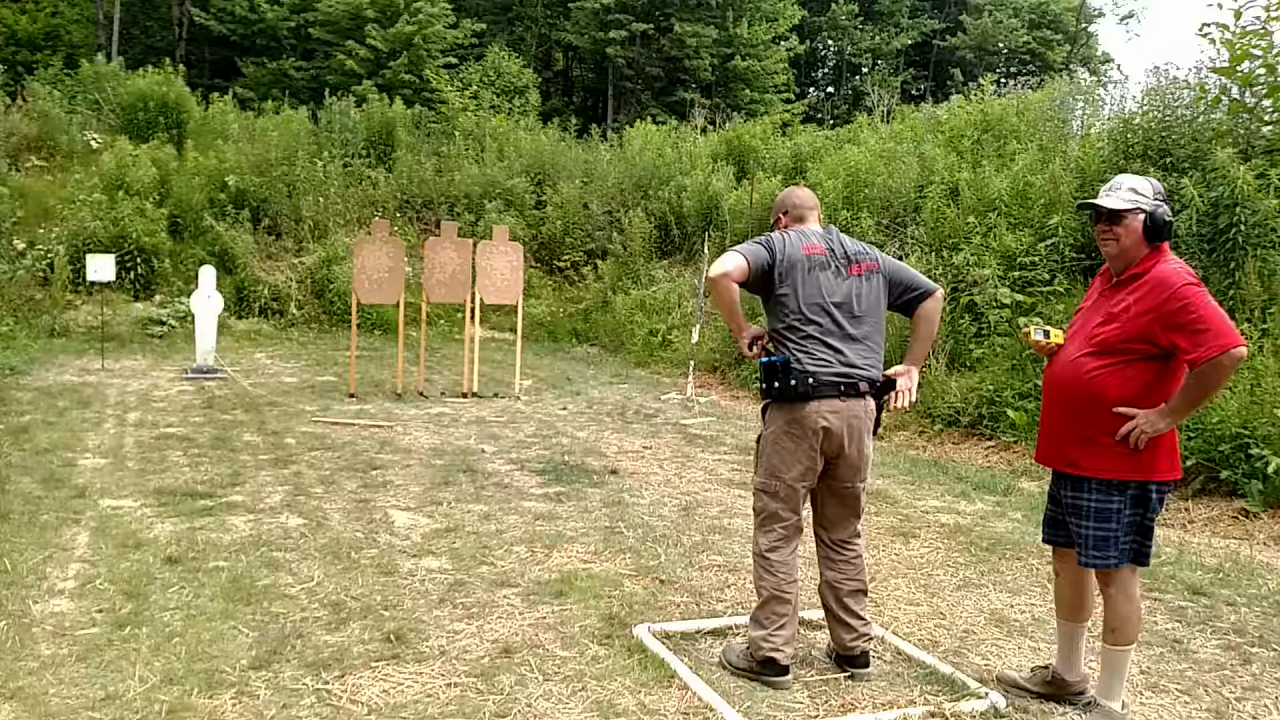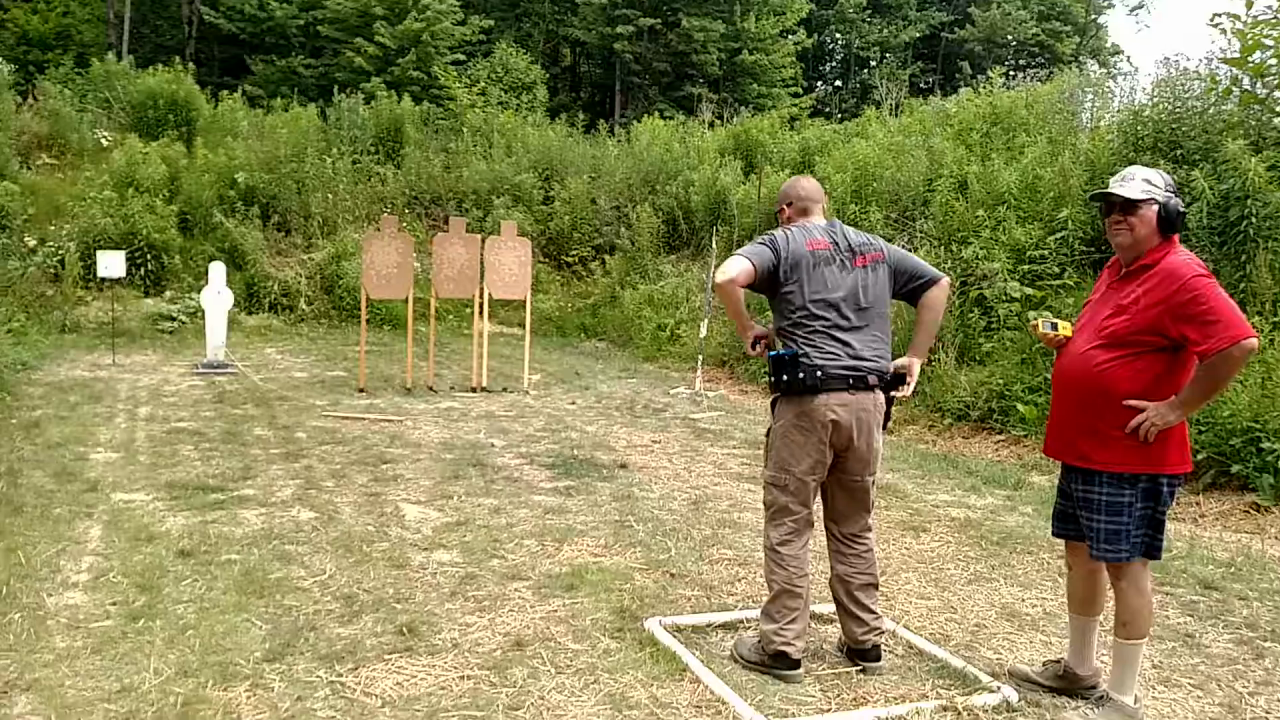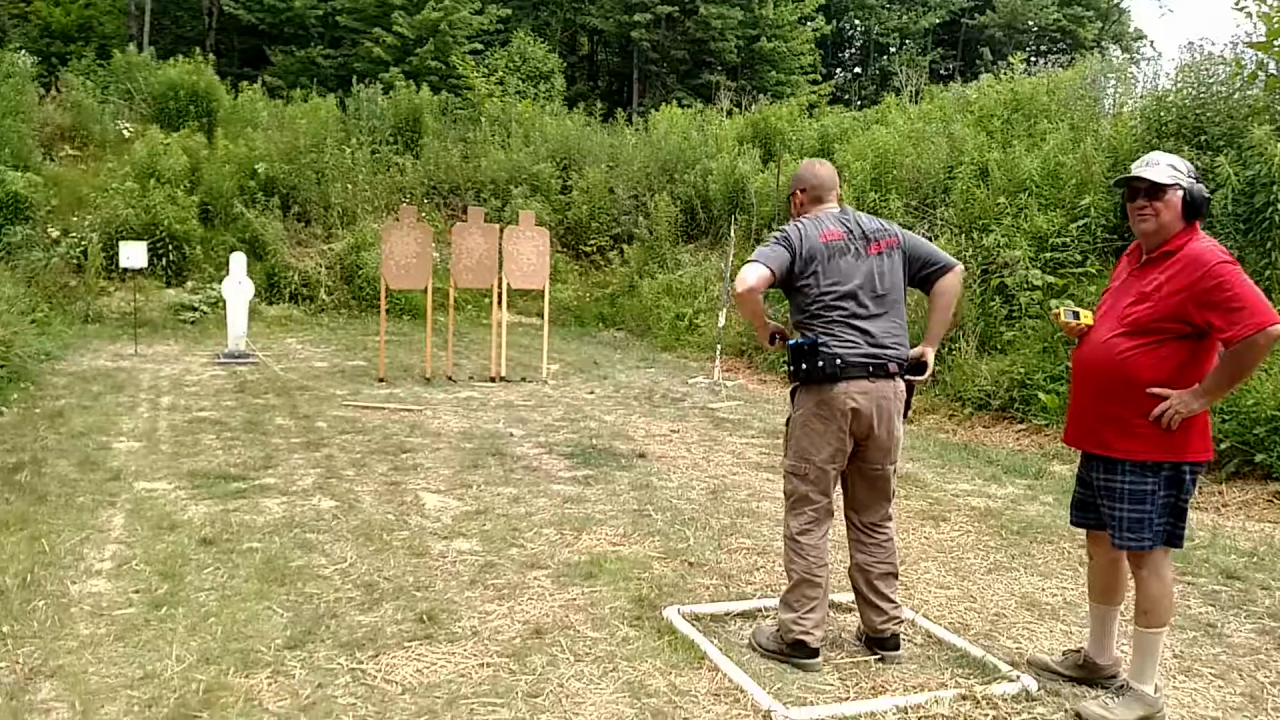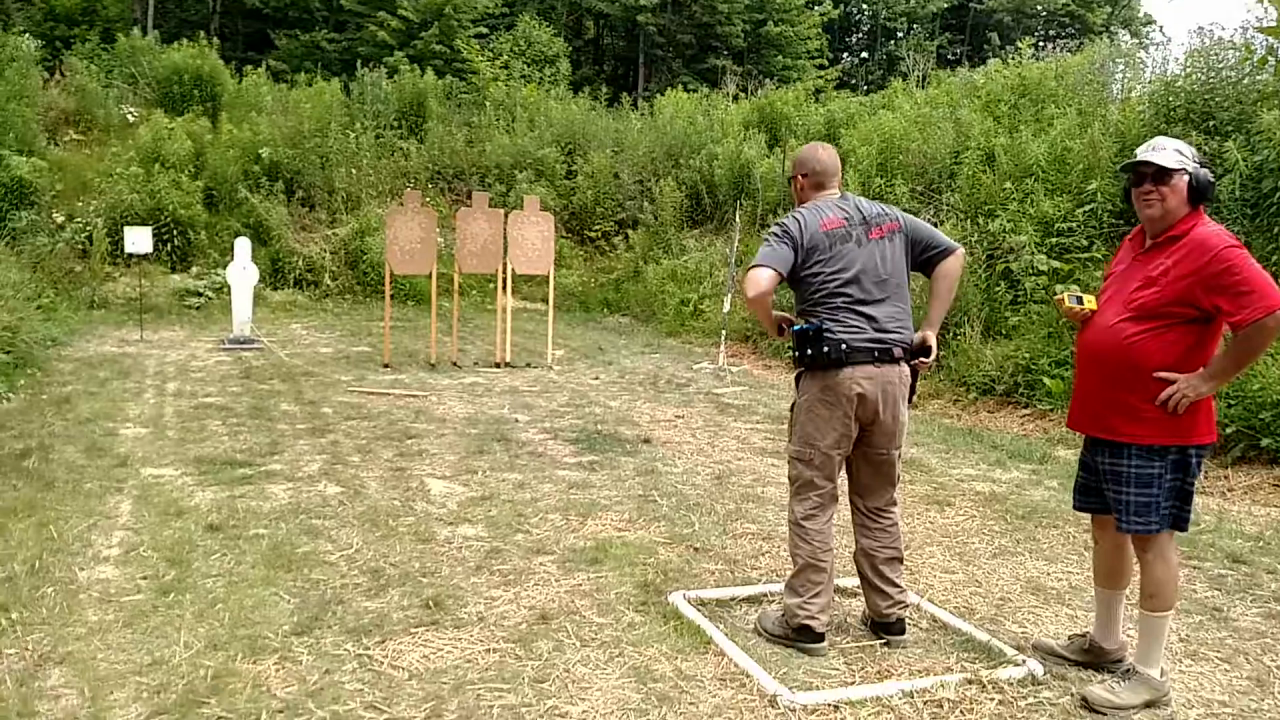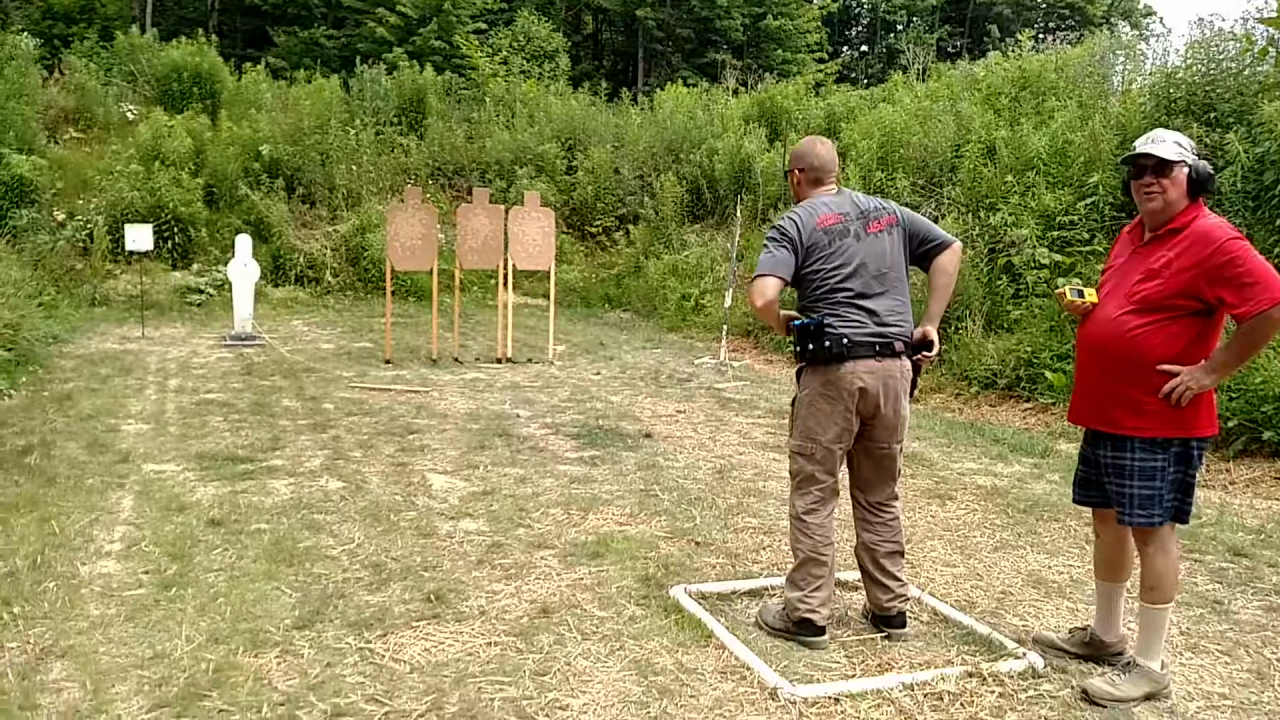
dt=0.1s
person 1, frame 1
left shoulder: (1171, 285)
right shoulder: (1109, 278)
left elbow: (1228, 351)
left wrist: (1167, 416)
right wrist: (1055, 352)
left hip: (1121, 463)
right hip: (1075, 456)
left knee: (1114, 571)
right knee: (1069, 561)
right ankle: (1065, 673)
person 1, frame 2
left shoulder: (1181, 277)
right shoulder: (1117, 269)
left elbow: (1239, 343)
left wrist: (1177, 408)
right wrist: (1064, 344)
left hip: (1131, 457)
right hip: (1085, 449)
left knee: (1125, 565)
right knee: (1081, 555)
right ankle: (1078, 668)
person 1, frame 3
left shoulder: (1204, 263)
right shoulder: (1134, 257)
left wrist: (1201, 396)
right wrist: (1083, 331)
left hip: (1153, 445)
right hip: (1103, 436)
left knee: (1146, 554)
right knee: (1101, 542)
right ankle: (1098, 657)
person 1, frame 4
left shoulder: (1211, 247)
right shoulder: (1135, 242)
left wrist: (1208, 380)
right wrist: (1085, 316)
left hip: (1158, 428)
right hip: (1107, 420)
left knee: (1151, 538)
right knee: (1107, 527)
left ankle: (1149, 672)
right ankle: (1104, 641)
person 1, frame 5
left shoulder: (1212, 241)
right shoulder: (1131, 236)
left wrist: (1212, 371)
right wrist: (1085, 309)
left hip: (1157, 421)
right hip: (1105, 413)
left knee: (1151, 532)
right knee: (1107, 520)
left ankle: (1149, 665)
right ankle: (1105, 635)
person 2, frame 1
left shoulder: (778, 246)
right shoulder: (869, 256)
left elbow: (720, 274)
right elbow: (933, 297)
left wrist: (742, 332)
right wrist: (912, 366)
left hip: (800, 407)
right hip: (859, 408)
left knee: (777, 531)
right knee: (843, 532)
left ankle: (770, 653)
right ankle: (853, 646)
person 2, frame 2
left shoulder: (783, 242)
right shoulder: (875, 247)
left elbow: (727, 277)
right elbow: (938, 285)
left wrist: (747, 331)
right wrist: (915, 357)
left hip: (809, 401)
right hip: (867, 401)
left knee: (788, 525)
right knee: (854, 526)
left ankle: (782, 647)
right ankle: (864, 640)
person 2, frame 3
left shoulder: (796, 235)
right shoulder: (888, 233)
left elbow: (747, 286)
right elbow: (952, 272)
left wrist: (766, 332)
right wrist: (929, 345)
left hip: (828, 390)
right hip: (888, 388)
left knee: (808, 515)
right knee: (874, 515)
left ankle: (800, 635)
right ankle: (884, 629)
person 2, frame 4
left shoulder: (798, 224)
right shoulder: (890, 218)
left elbow: (755, 288)
right elbow: (953, 256)
left wrist: (773, 324)
right wrist: (929, 329)
left hip: (833, 376)
right hip: (892, 374)
left knee: (813, 500)
right knee: (879, 500)
left ankle: (806, 620)
right ankle: (889, 614)
person 2, frame 5
left shoulder: (794, 223)
right shoulder: (888, 212)
left elbow: (763, 298)
right elbow: (950, 250)
left wrist: (786, 324)
right wrist: (929, 324)
left hip: (835, 371)
right hip: (894, 367)
left knee: (814, 494)
right knee: (880, 494)
left ankle: (807, 614)
right ankle: (890, 608)
